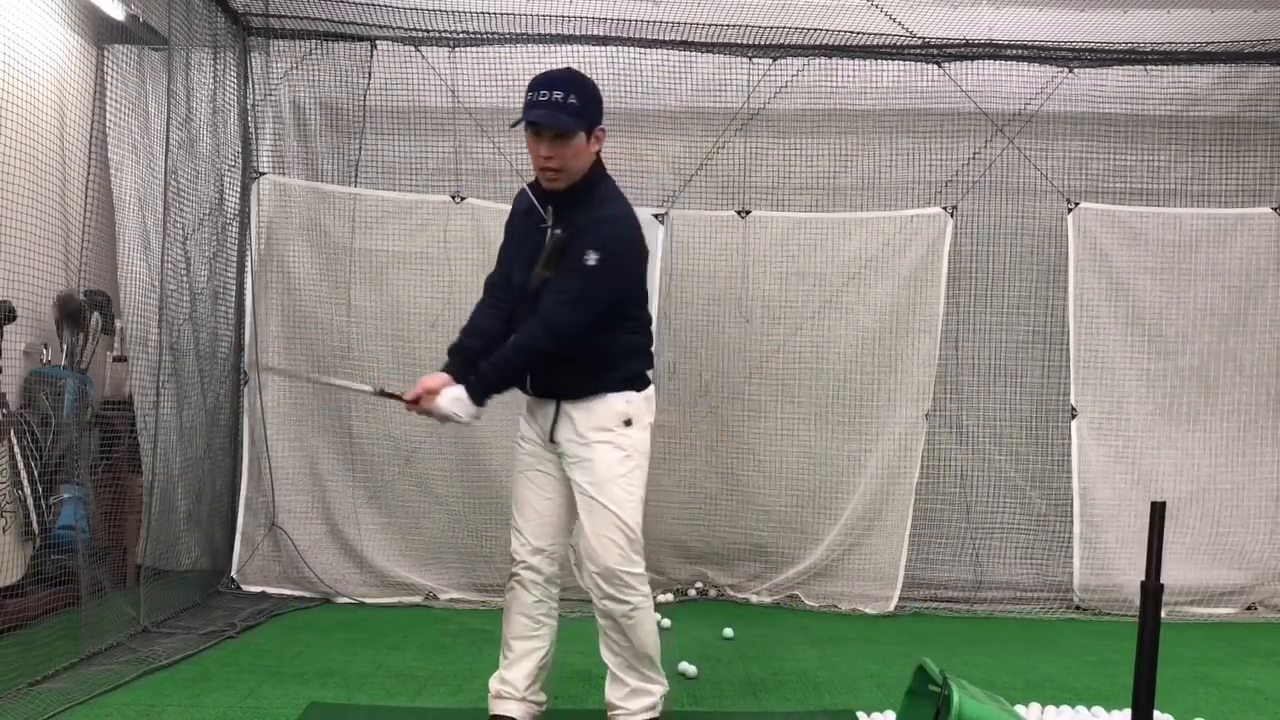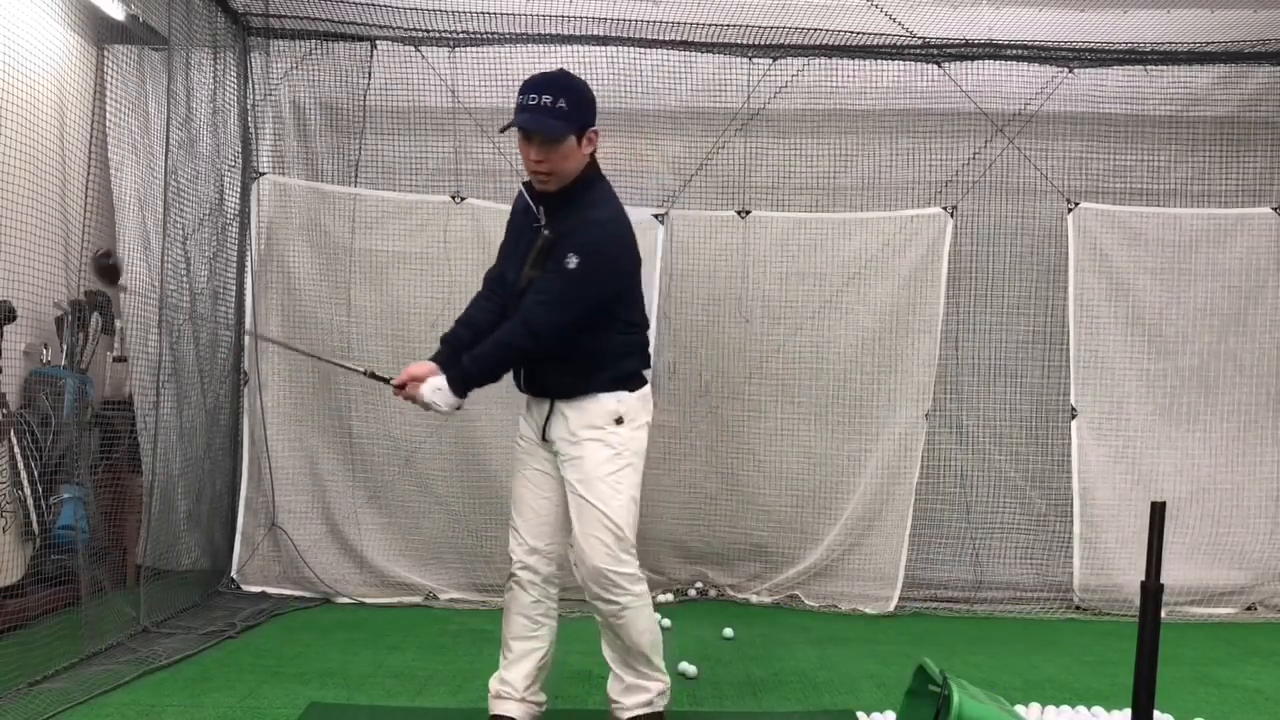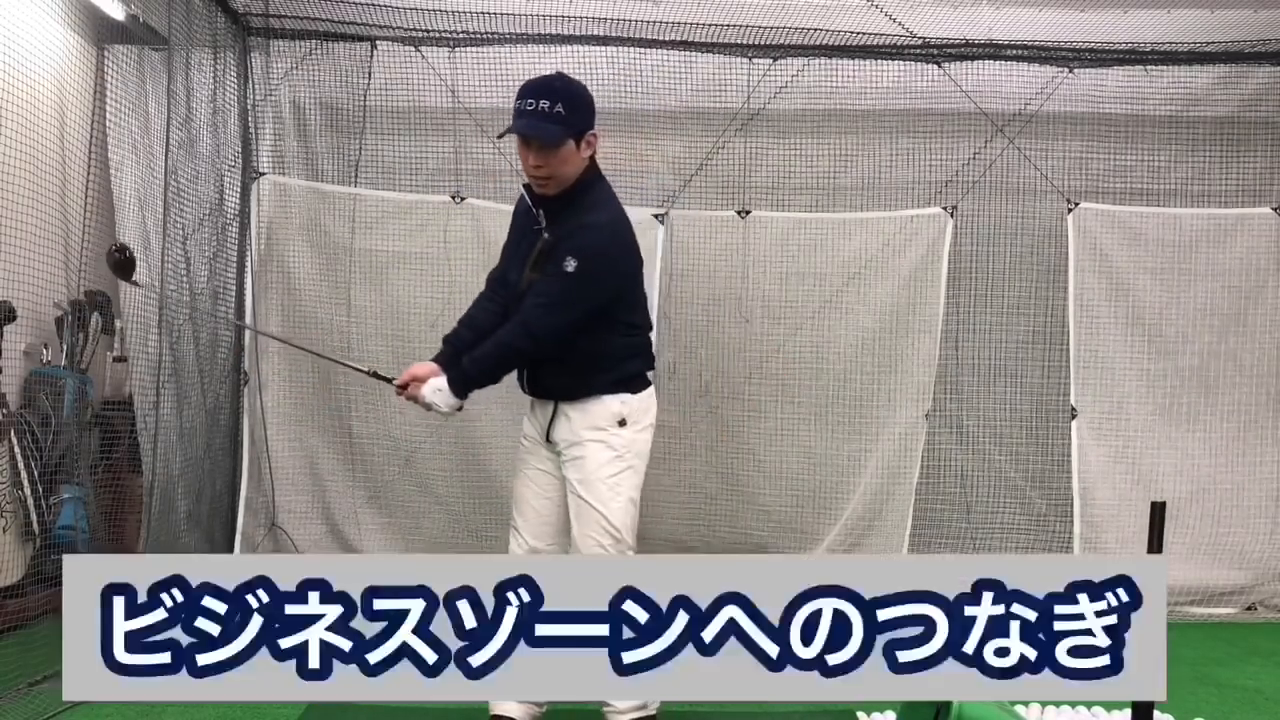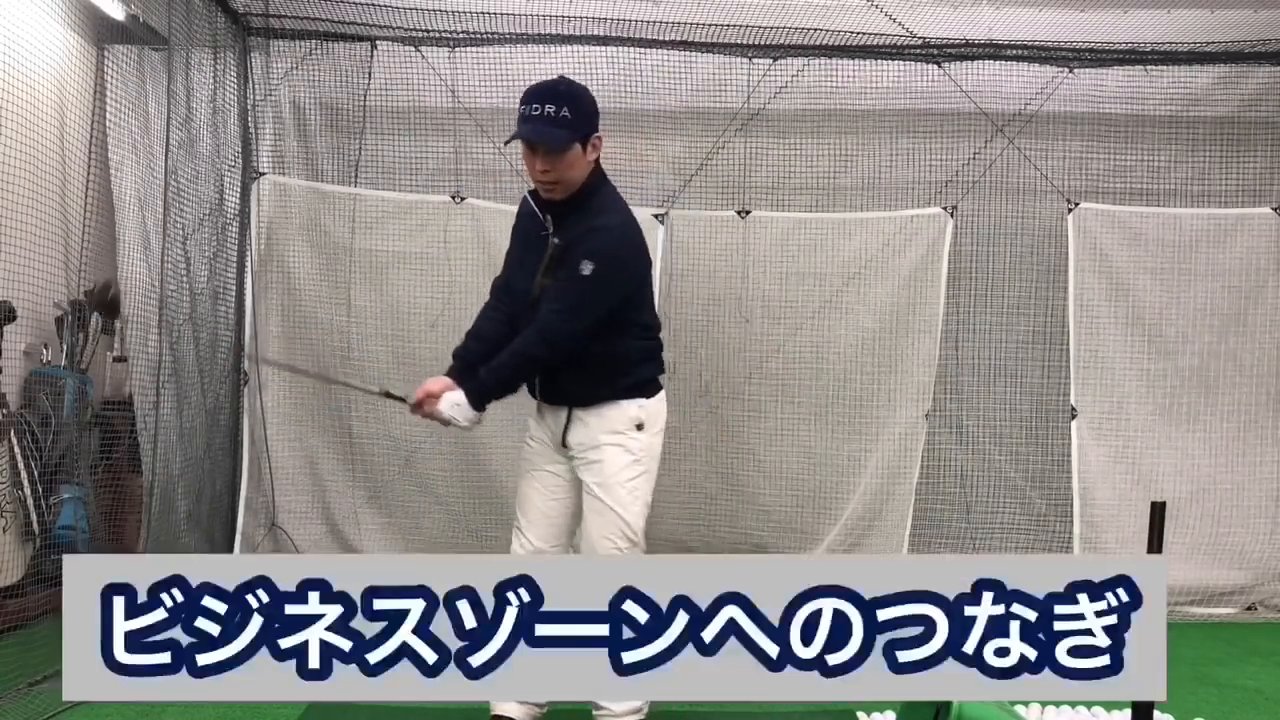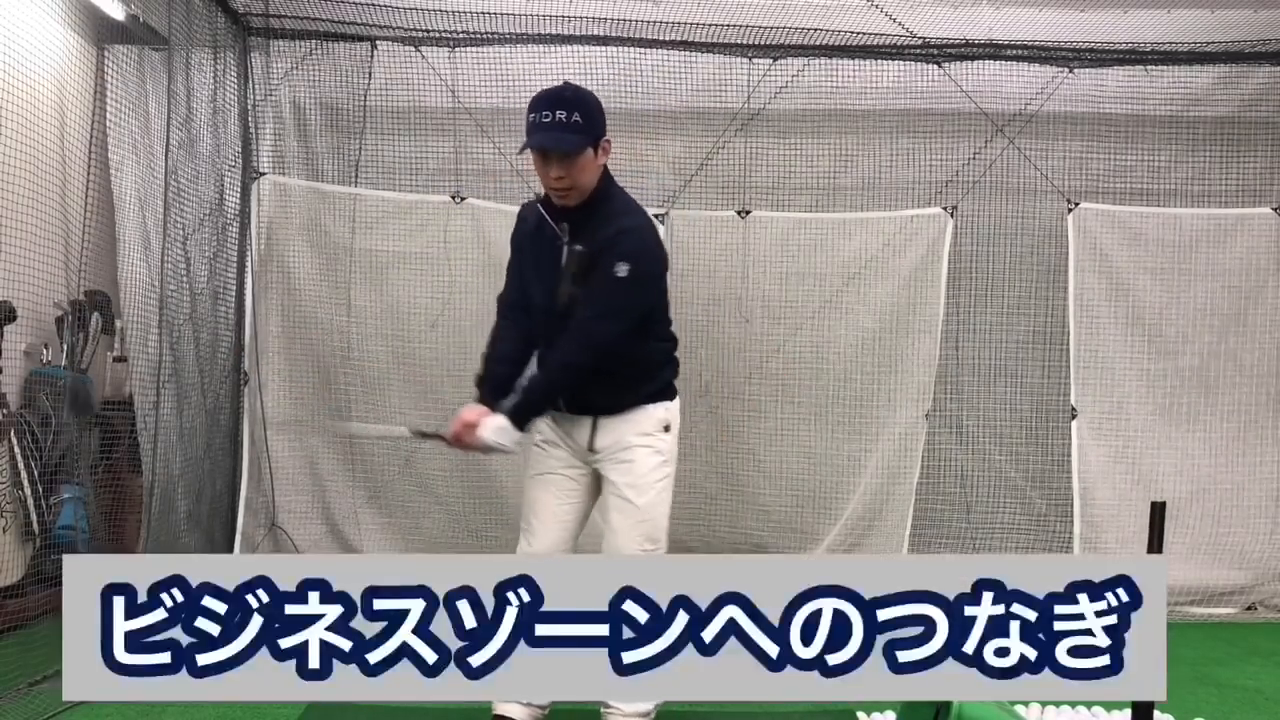
dt=0.1s
person 1, frame 1
left shoulder: (611, 224)
right shoulder: (528, 208)
left elbow: (553, 328)
right elbow: (501, 300)
left wrist: (470, 392)
right wrist: (454, 372)
left hip: (607, 411)
right hip: (539, 408)
left knee: (612, 567)
right knee: (532, 562)
person 1, frame 2
left shoulder: (600, 228)
right shoulder: (532, 205)
left elbow: (536, 325)
right elbow: (497, 295)
left wrist: (456, 383)
right wrist: (443, 359)
left hip: (602, 410)
right hip: (541, 408)
left knee: (605, 563)
right knee: (530, 561)
person 1, frame 3
left shoulder: (600, 231)
right shoulder: (534, 207)
left elbow: (535, 327)
right elbow: (499, 297)
left wrist: (455, 384)
right wrist: (444, 360)
left hip: (606, 412)
right hip: (546, 408)
left knee: (603, 564)
right knee: (529, 559)
person 1, frame 4
left shoulder: (611, 232)
right shoulder: (535, 213)
left elbow: (550, 334)
right elbow: (506, 306)
left wrist: (469, 393)
right wrist: (458, 376)
left hip: (620, 417)
right hip: (551, 414)
right knee: (531, 563)
person 1, frame 5
left shoulder: (630, 235)
right shoulder: (533, 223)
left elbow: (587, 344)
right elbow: (517, 320)
left wrist: (511, 420)
right wrist: (487, 399)
left hip: (636, 421)
right hip: (562, 422)
right knee: (537, 566)
